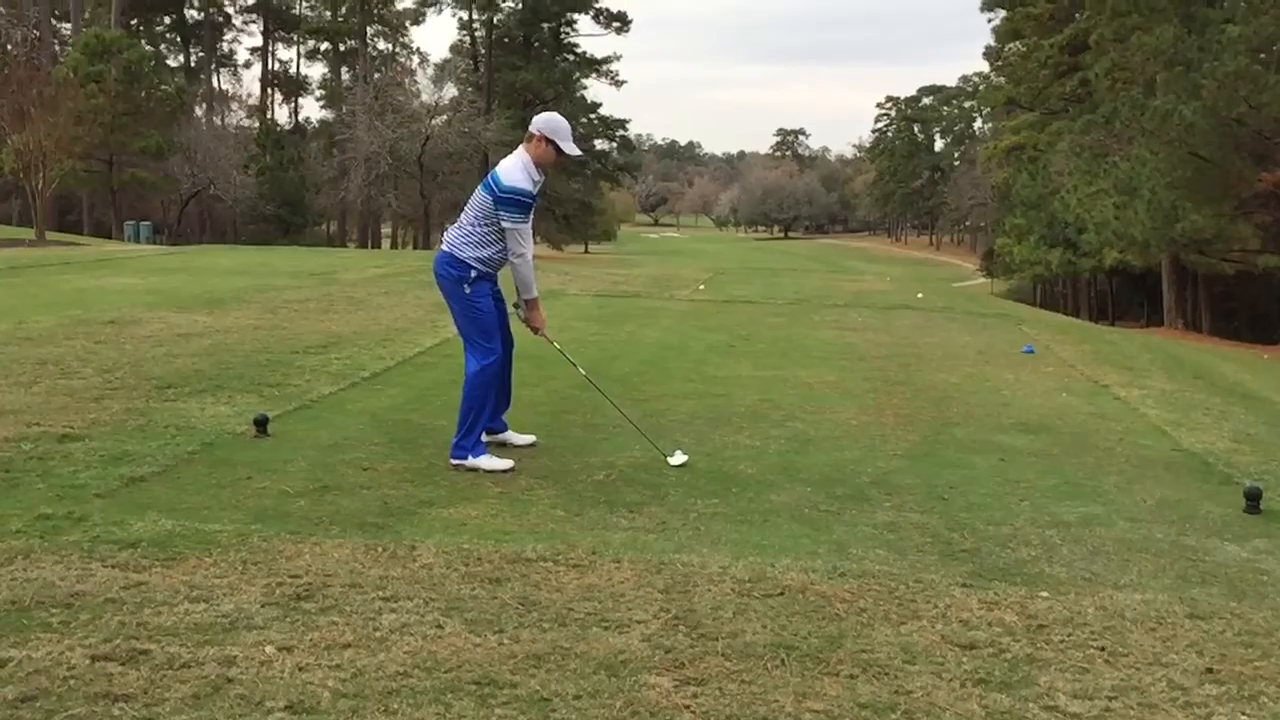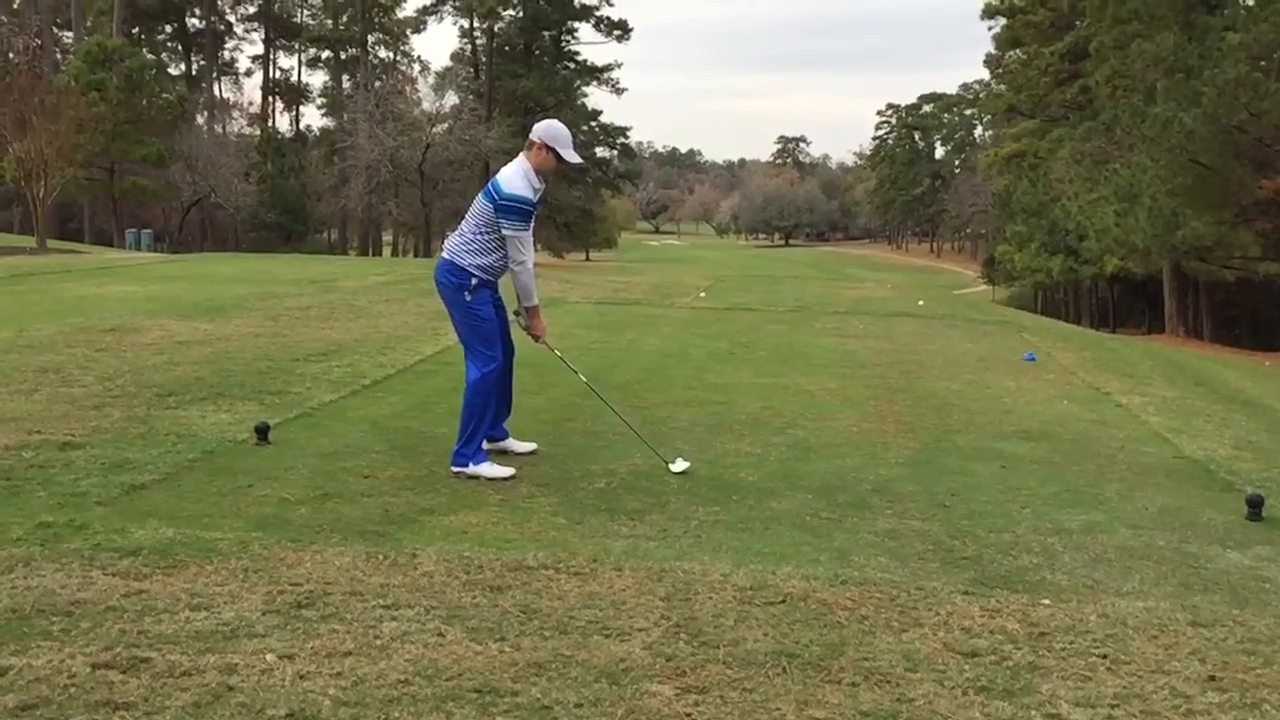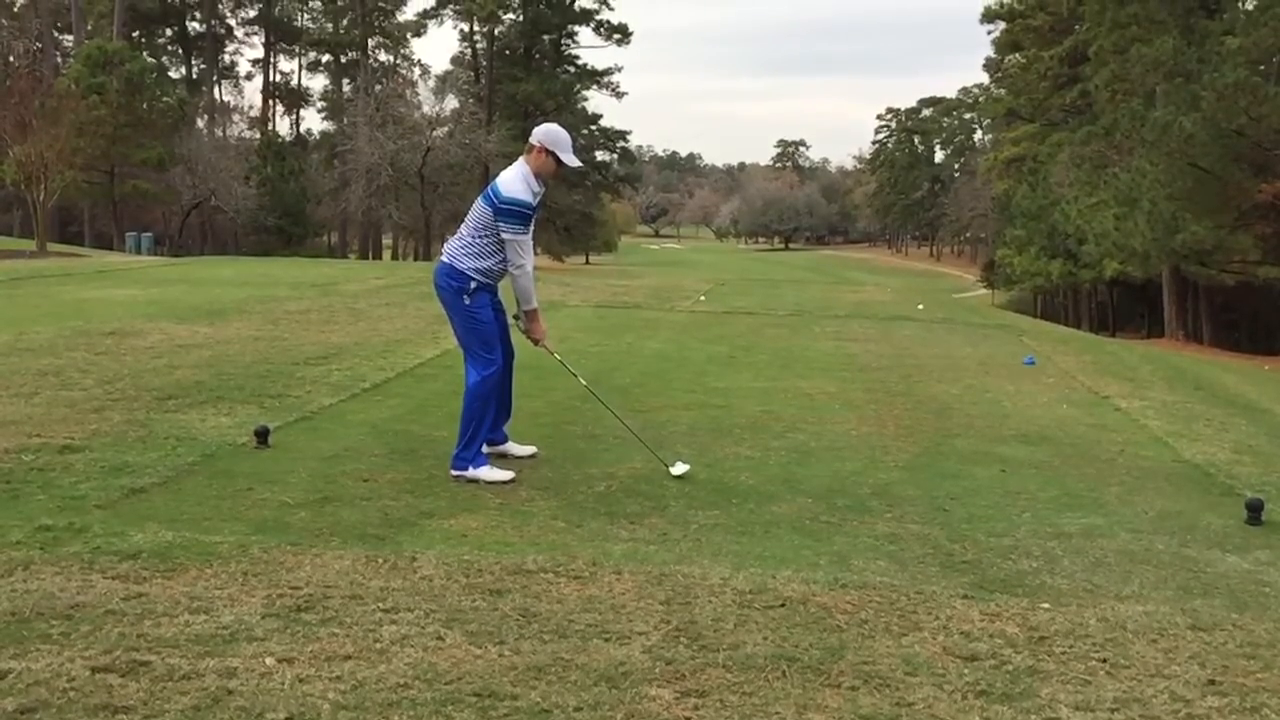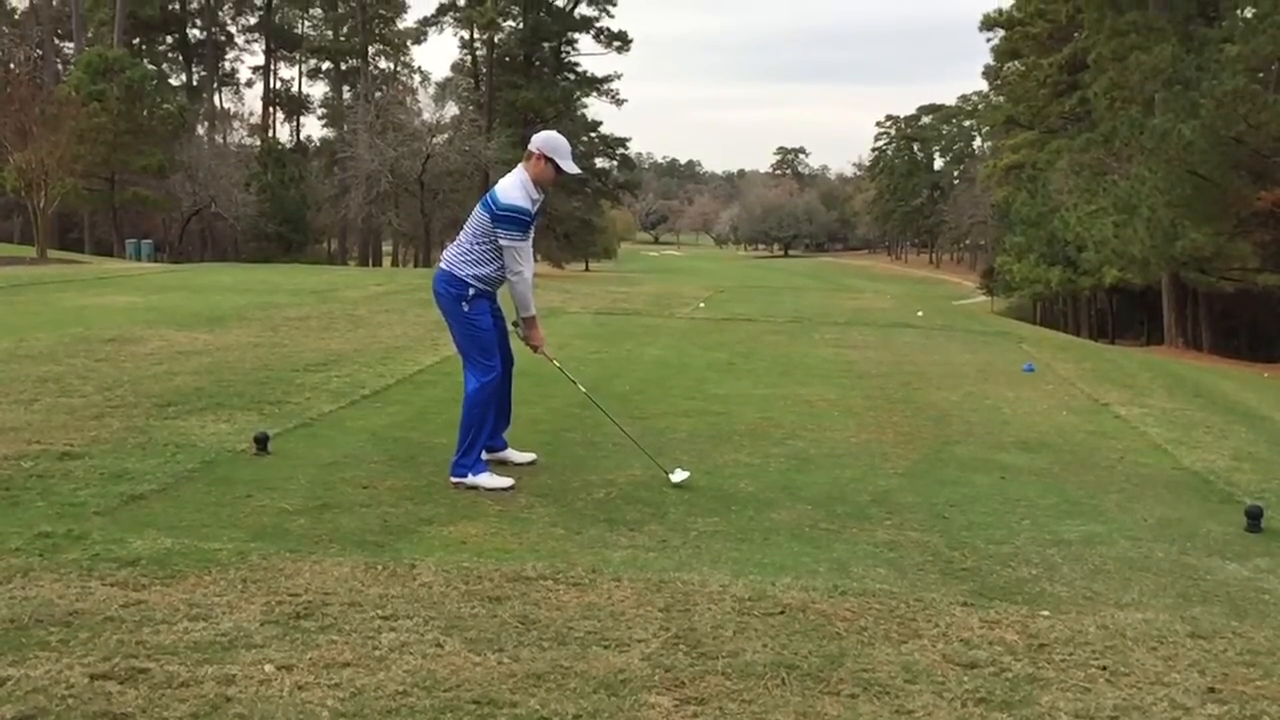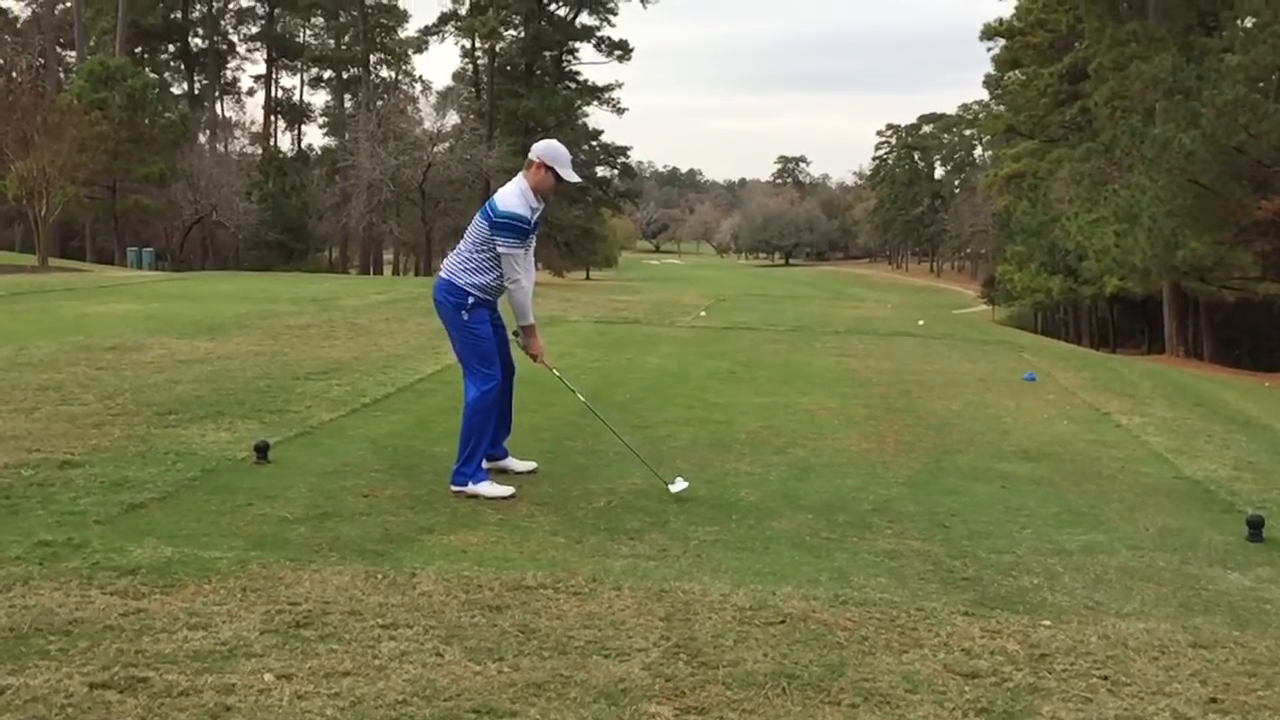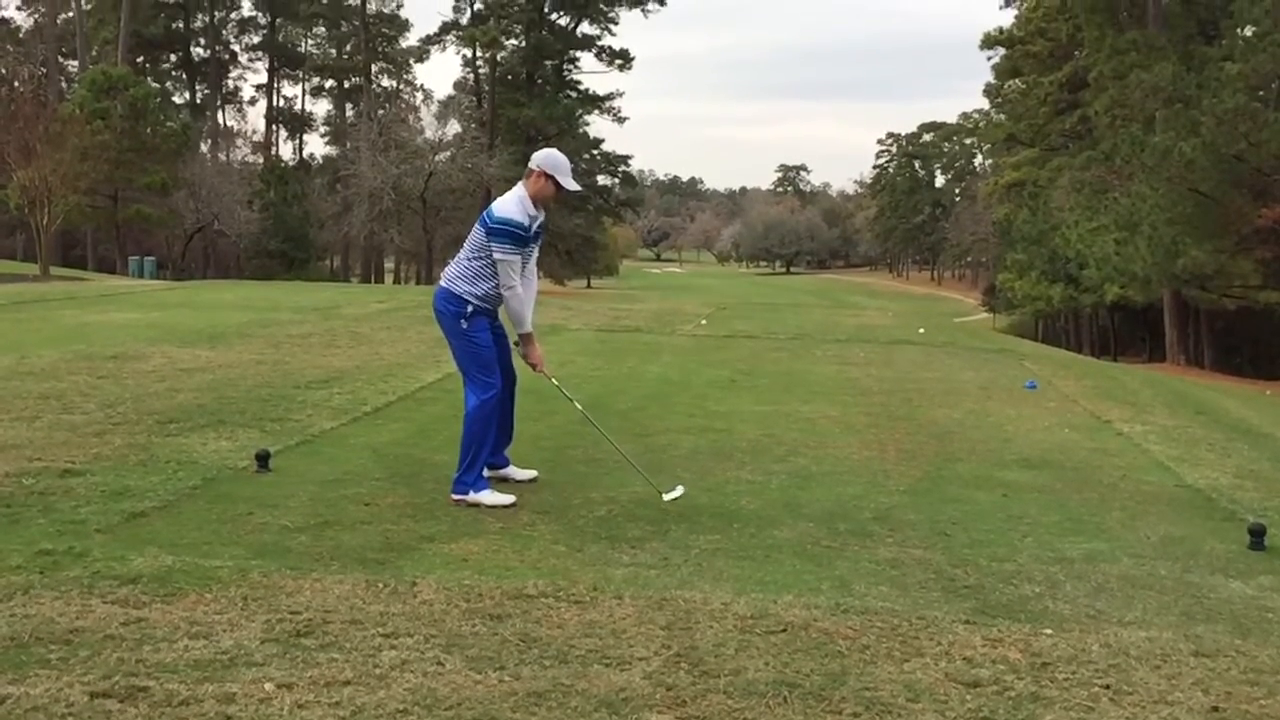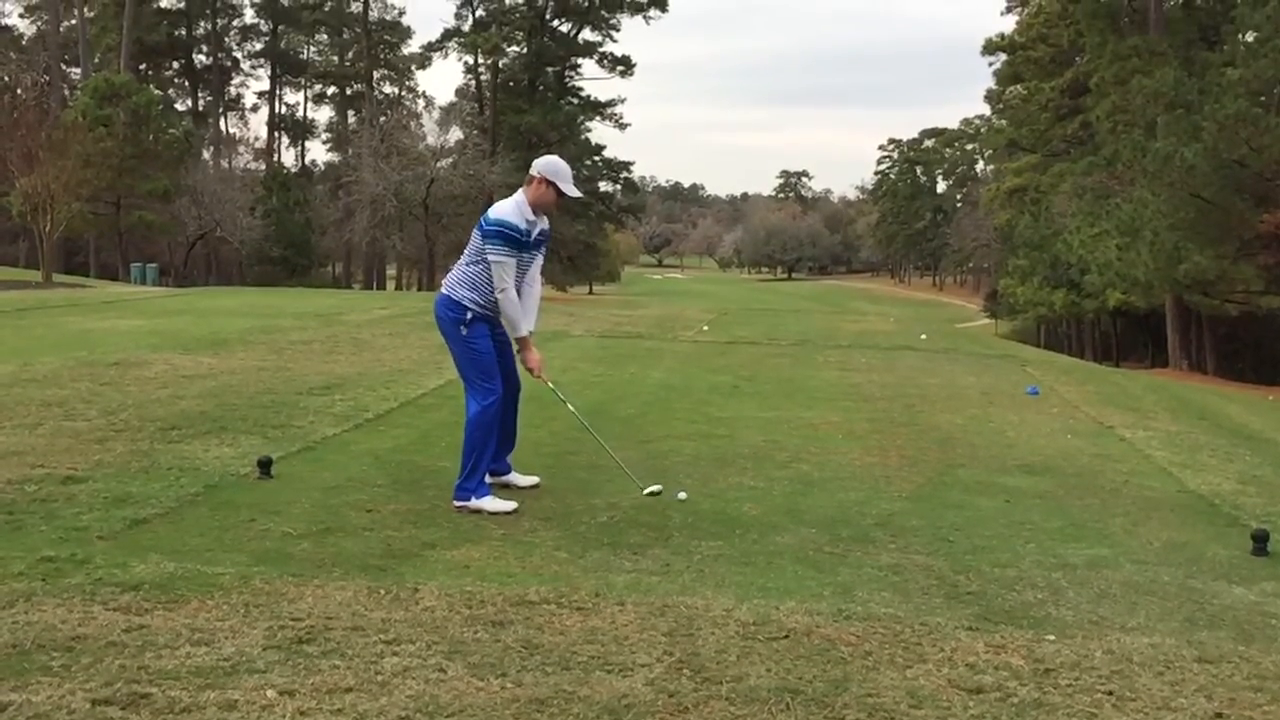
dt=0.7s
person 1, frame 1
left shoulder: (523, 172)
right shoulder: (516, 182)
left elbow: (520, 247)
right elbow: (519, 252)
left wrist: (526, 298)
right wrist: (532, 304)
left hip: (476, 269)
right hip: (461, 269)
left knee: (502, 346)
right knee: (486, 355)
left ankle: (493, 425)
right ankle: (467, 450)
person 1, frame 2
left shoulder: (523, 179)
right shoulder: (516, 190)
left elbow: (520, 255)
right elbow: (520, 260)
left wrist: (526, 305)
right wrist: (534, 312)
left hip: (477, 276)
right hip: (462, 276)
left knee: (503, 354)
right knee: (487, 362)
left ankle: (494, 433)
right ankle: (467, 457)
person 1, frame 3
left shoulder: (524, 184)
right shoulder: (515, 193)
left elbow: (521, 258)
right elbow: (519, 264)
left wrist: (526, 310)
right wrist: (532, 316)
left hip: (477, 280)
right hip: (461, 280)
left knee: (503, 358)
right knee: (486, 366)
left ankle: (494, 437)
right ankle: (467, 460)
person 1, frame 4
left shoulder: (527, 192)
right shoulder: (513, 200)
left elbow: (523, 262)
right elbow: (516, 270)
left wrist: (526, 316)
right wrist: (531, 322)
left hip: (477, 287)
right hip: (459, 287)
left knee: (502, 364)
right knee: (485, 372)
left ankle: (493, 444)
right ankle: (466, 467)
person 1, frame 5
left shoulder: (531, 204)
right shoulder: (511, 208)
left elbow: (526, 267)
right elbow: (514, 278)
left wrist: (526, 325)
right wrist: (530, 331)
left hip: (479, 297)
right hip: (459, 295)
left knee: (503, 372)
right knee: (485, 380)
left ankle: (494, 452)
right ankle: (467, 476)
person 1, frame 6
left shoulder: (535, 216)
right shoulder: (508, 216)
left elbow: (528, 276)
right elbow: (510, 286)
left wrist: (526, 333)
right wrist: (529, 340)
left hip: (481, 306)
right hip: (459, 304)
left knee: (505, 381)
right knee: (485, 388)
left ankle: (495, 461)
right ankle: (468, 485)
person 1, frame 7
left shoulder: (540, 225)
right shoulder: (504, 219)
left elbow: (531, 283)
right elbow: (504, 289)
left wrist: (527, 337)
right wrist: (525, 345)
left hip: (485, 313)
right hip: (460, 310)
left knee: (509, 388)
right knee: (487, 395)
left ankle: (497, 467)
right ankle: (469, 491)
